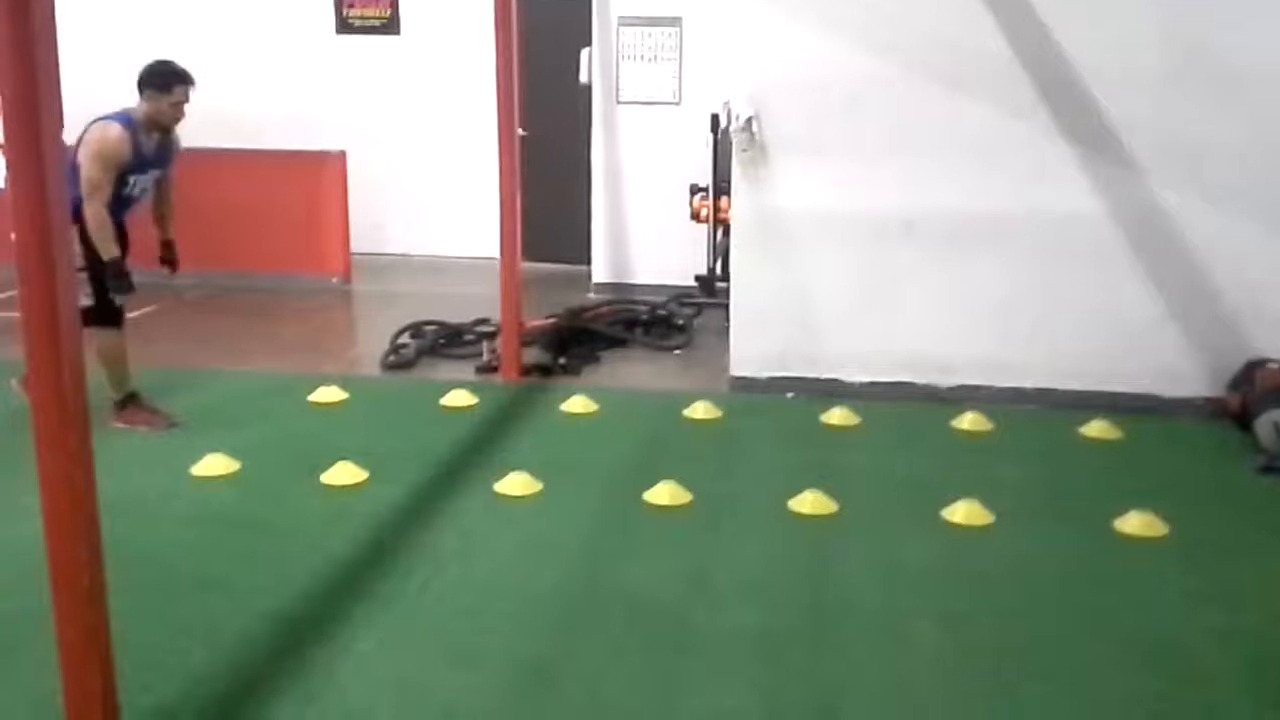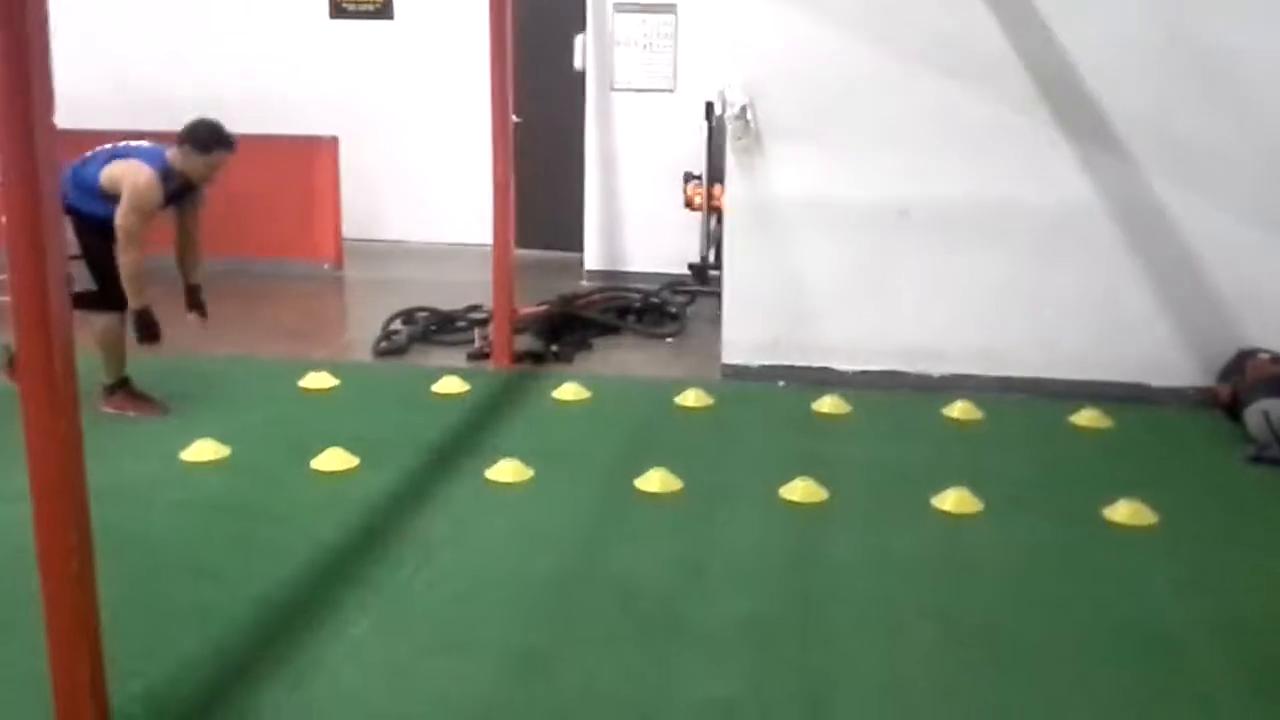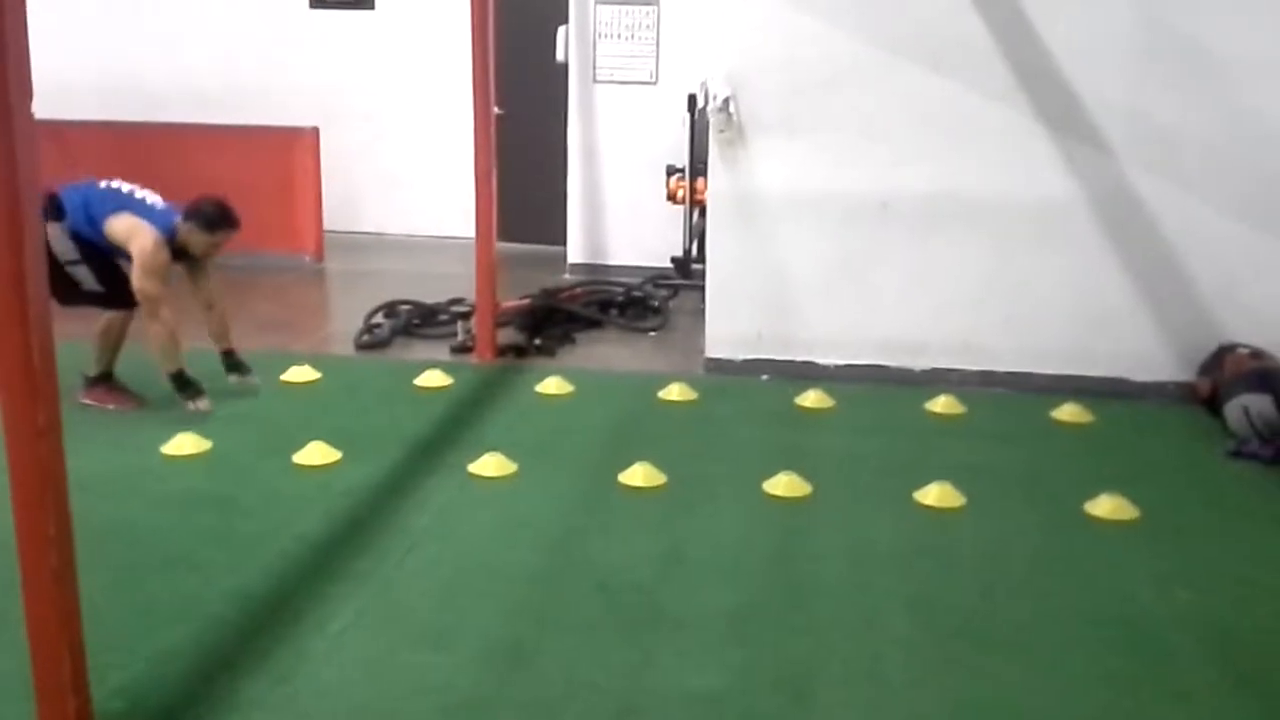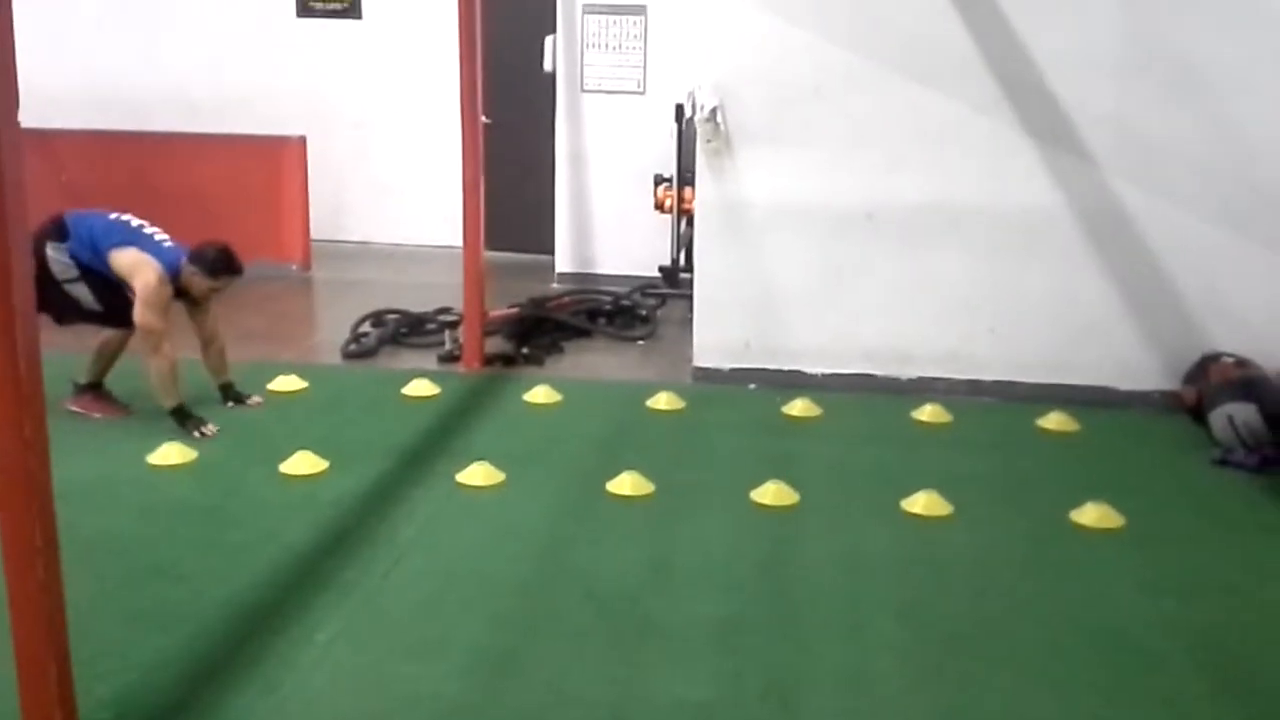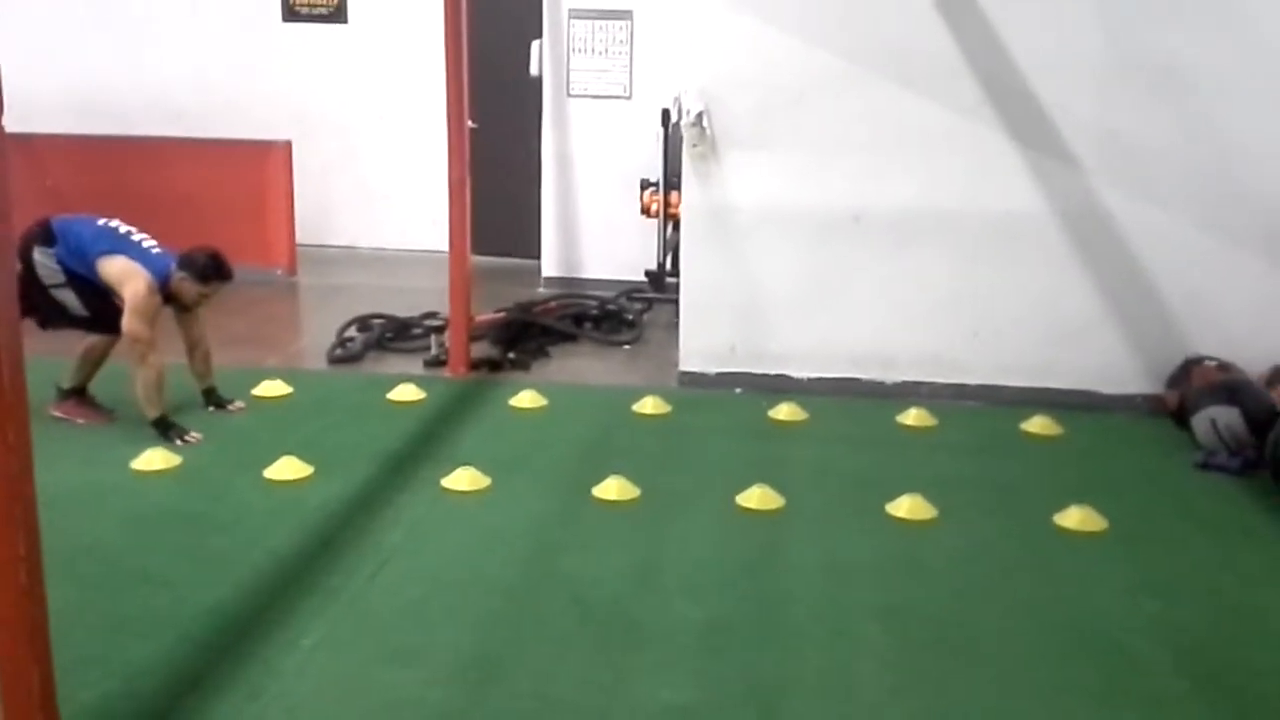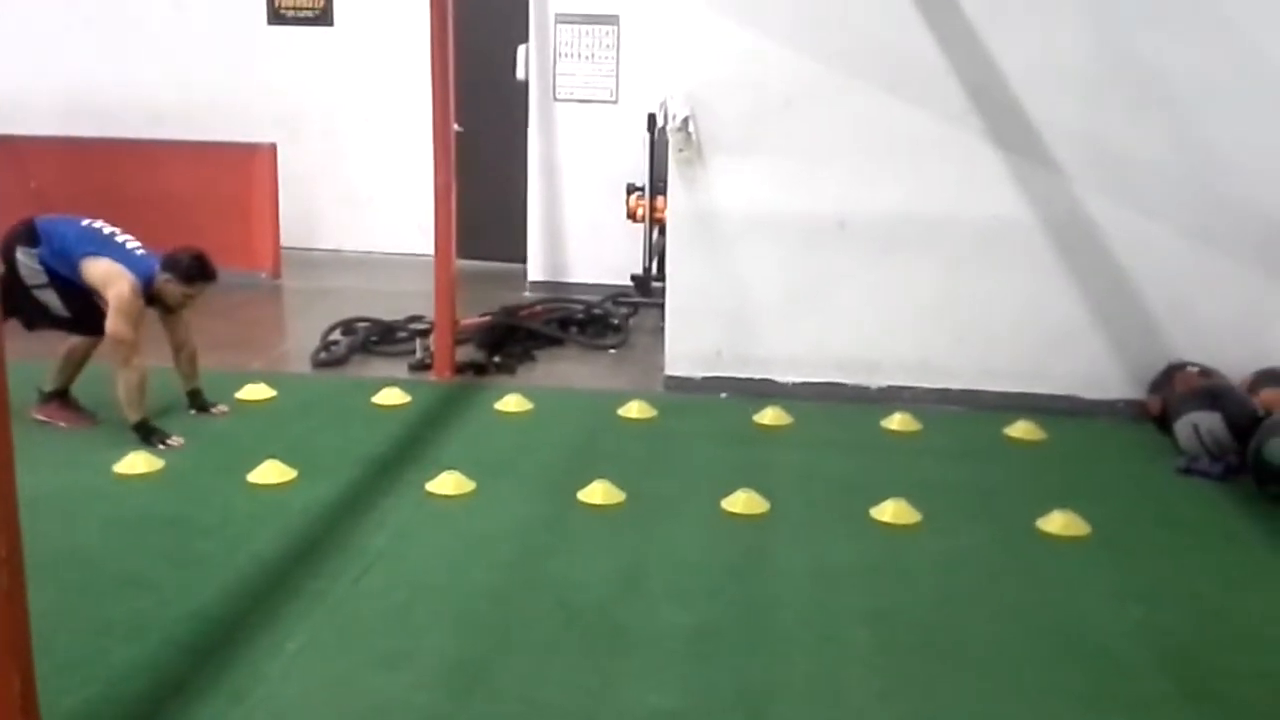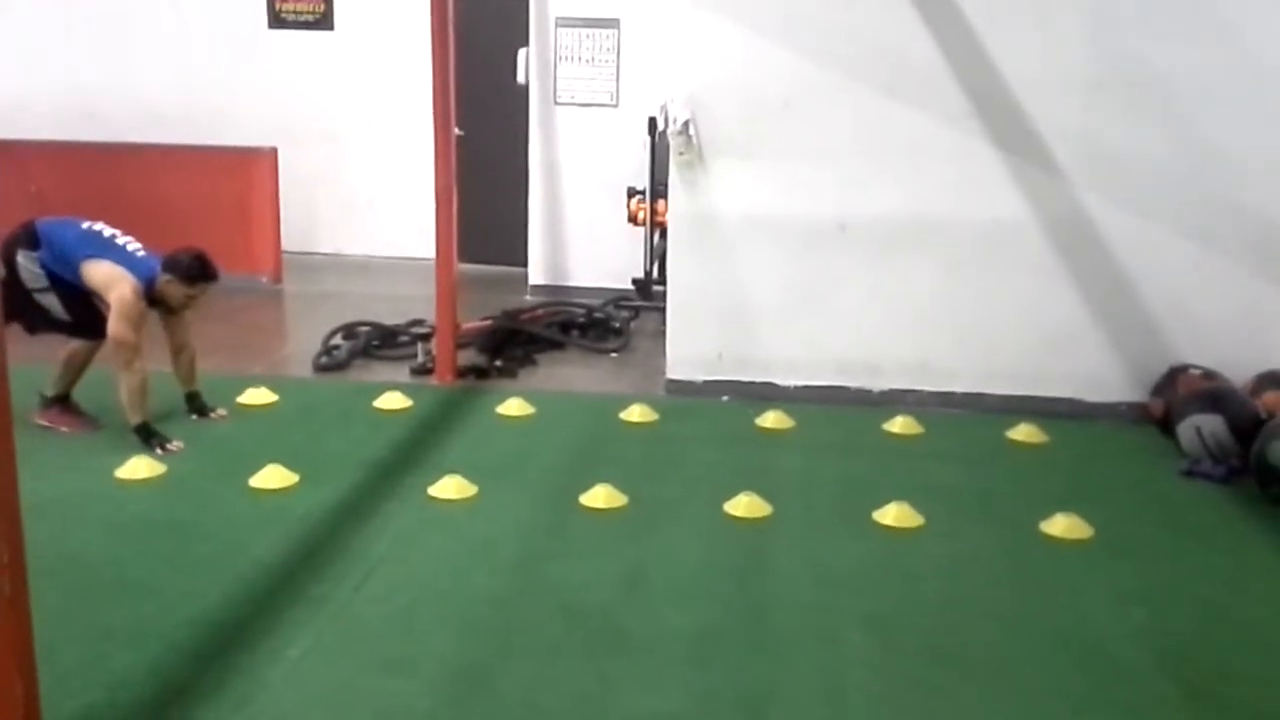
dt=0.4s
person 1, frame 1
left shoulder: (167, 141)
right shoulder: (110, 137)
left elbow: (163, 192)
right elbow: (93, 205)
left wrist: (167, 240)
right wrist: (114, 264)
left hip: (108, 222)
right hip: (77, 224)
left knee: (86, 311)
right knee: (104, 312)
right ankle: (125, 404)
person 1, frame 2
left shoulder: (189, 180)
right shoulder: (145, 181)
left elbow: (188, 236)
right elbow: (130, 251)
left wrist: (193, 289)
right wrist: (142, 312)
left hip: (97, 215)
right hip: (65, 212)
right knee: (111, 298)
right ankle: (117, 390)
person 1, frame 3
left shoulder: (190, 235)
right shoulder: (152, 245)
left elbow: (210, 303)
right elbow: (156, 316)
left wrist: (229, 357)
right wrist: (179, 378)
left hip: (81, 218)
right hip: (57, 218)
right knee: (121, 301)
right ankle: (98, 383)
person 1, frame 4
left shoulder: (192, 274)
right shoulder: (154, 281)
left elbow: (210, 339)
right elbow: (157, 351)
left wrist: (227, 388)
right wrist: (180, 413)
left hip: (85, 239)
right hip: (58, 243)
right knee: (122, 320)
right ankle: (87, 392)
person 1, frame 5
left shoulder: (181, 277)
right shoulder: (144, 289)
left elbow: (196, 343)
right elbow: (145, 360)
left wrist: (210, 393)
right wrist: (162, 424)
left hip: (72, 242)
right hip: (45, 247)
right knee: (108, 327)
right ankle: (70, 398)
person 1, frame 6
left shoulder: (165, 279)
right shoulder: (127, 290)
left elbow: (182, 345)
right elbow: (128, 362)
left wrist: (196, 396)
right wrist: (143, 428)
left hip: (56, 242)
right hip: (29, 247)
right knee: (90, 328)
right ankle: (52, 400)
person 1, frame 7
left shoulder: (167, 280)
right shoulder: (130, 293)
left elbow: (182, 347)
right elbow: (129, 365)
left wrist: (194, 399)
right wrist: (144, 431)
left hip: (58, 247)
right hip: (29, 249)
right knee: (91, 332)
right ankle: (54, 405)
